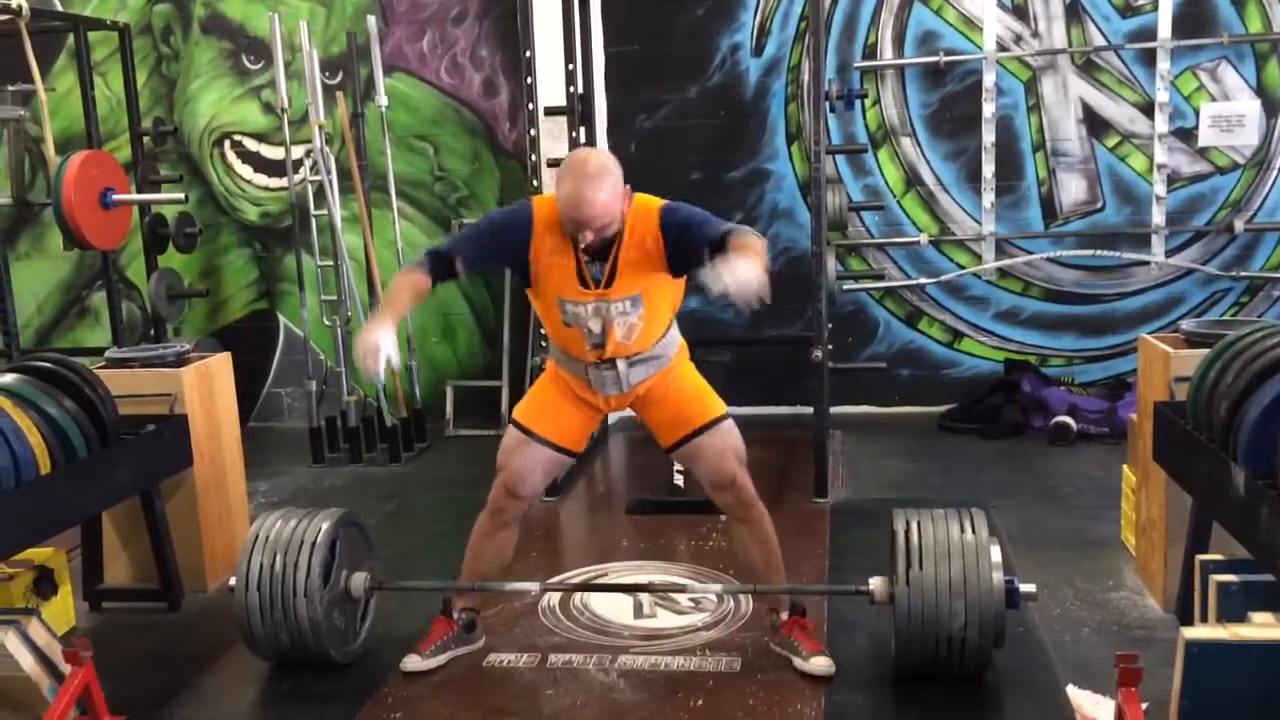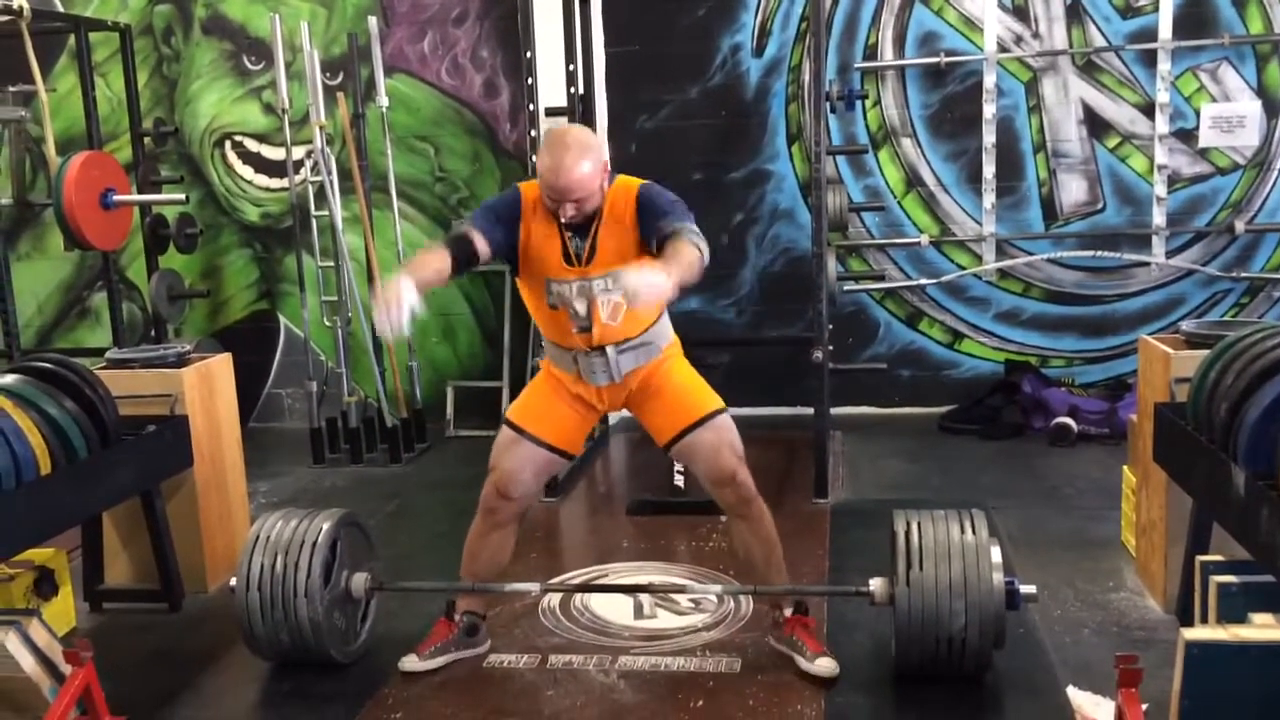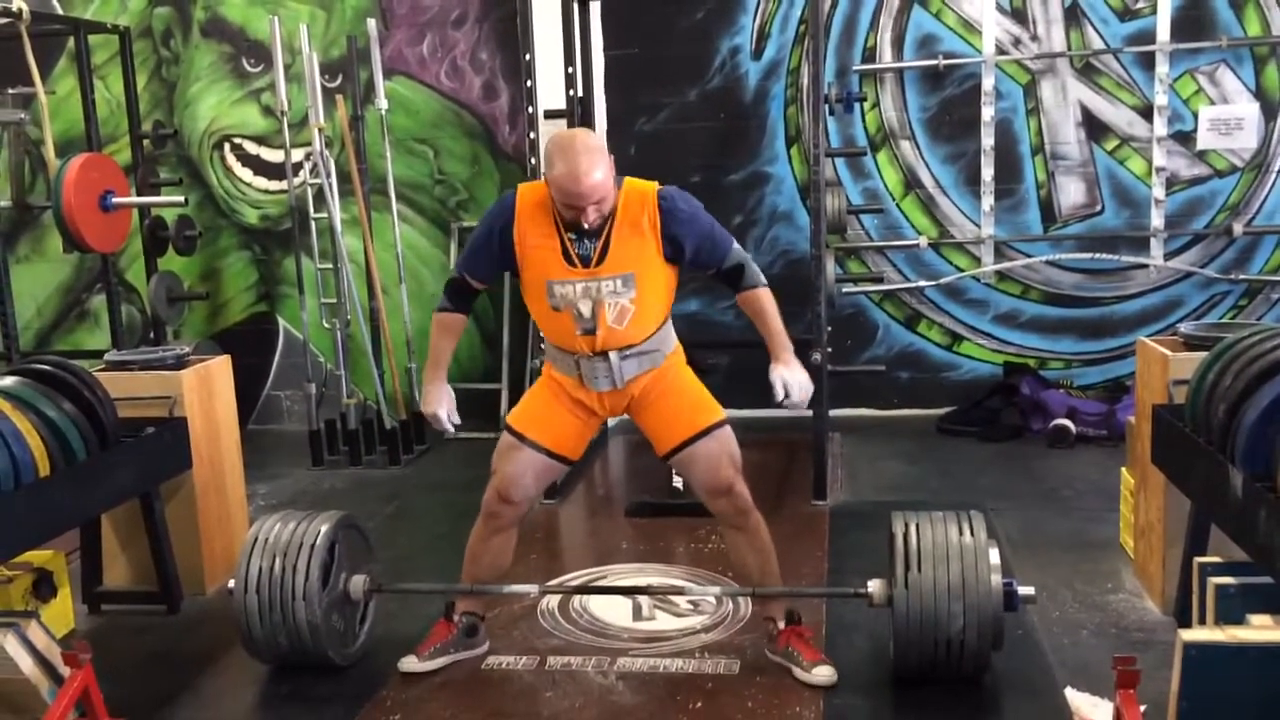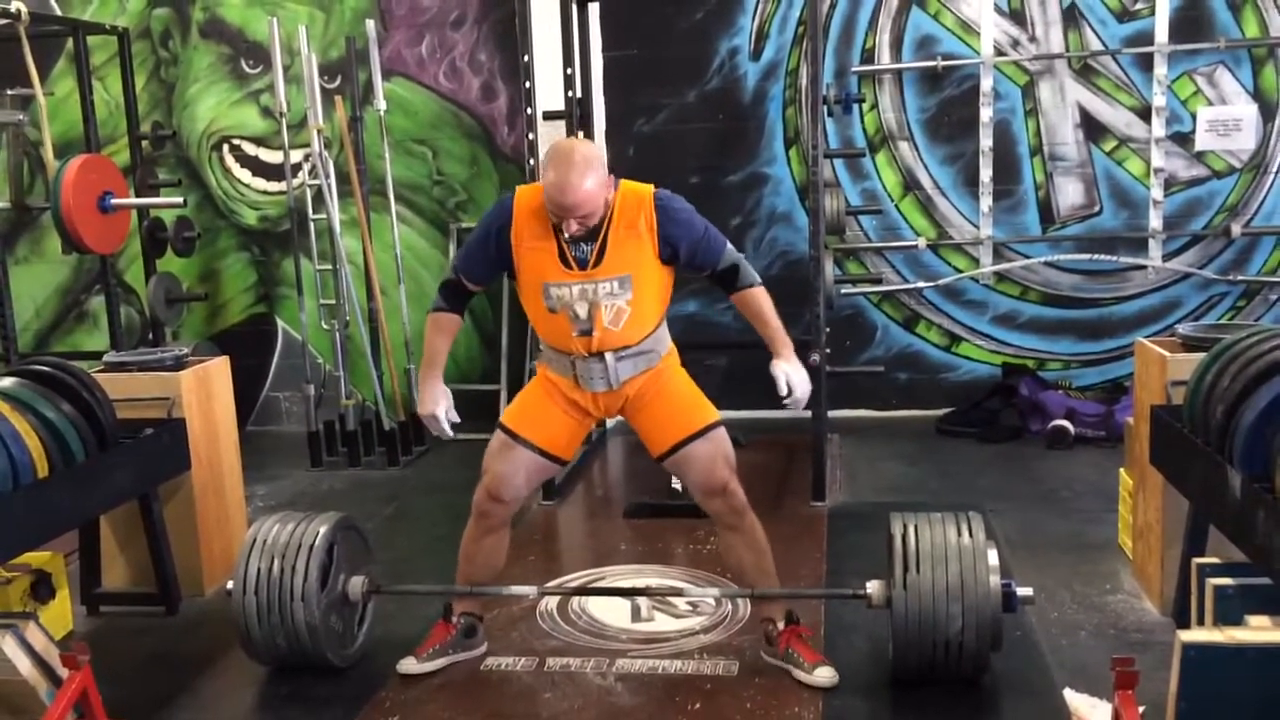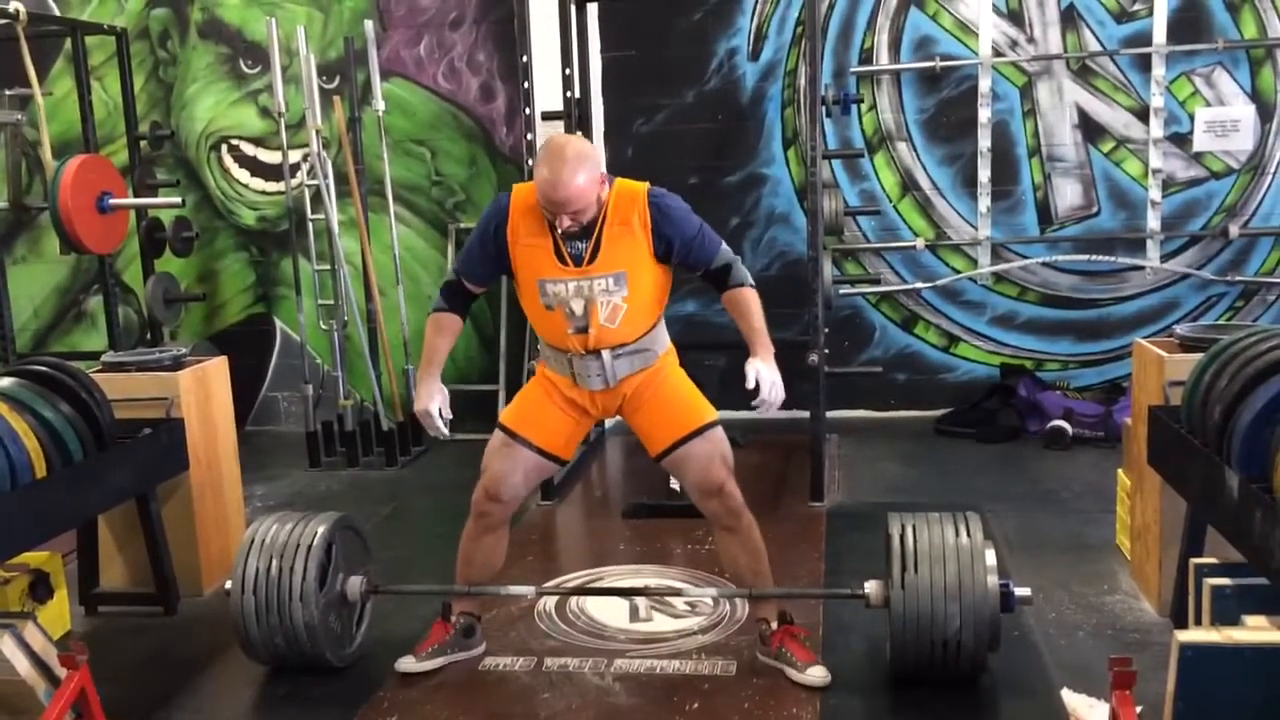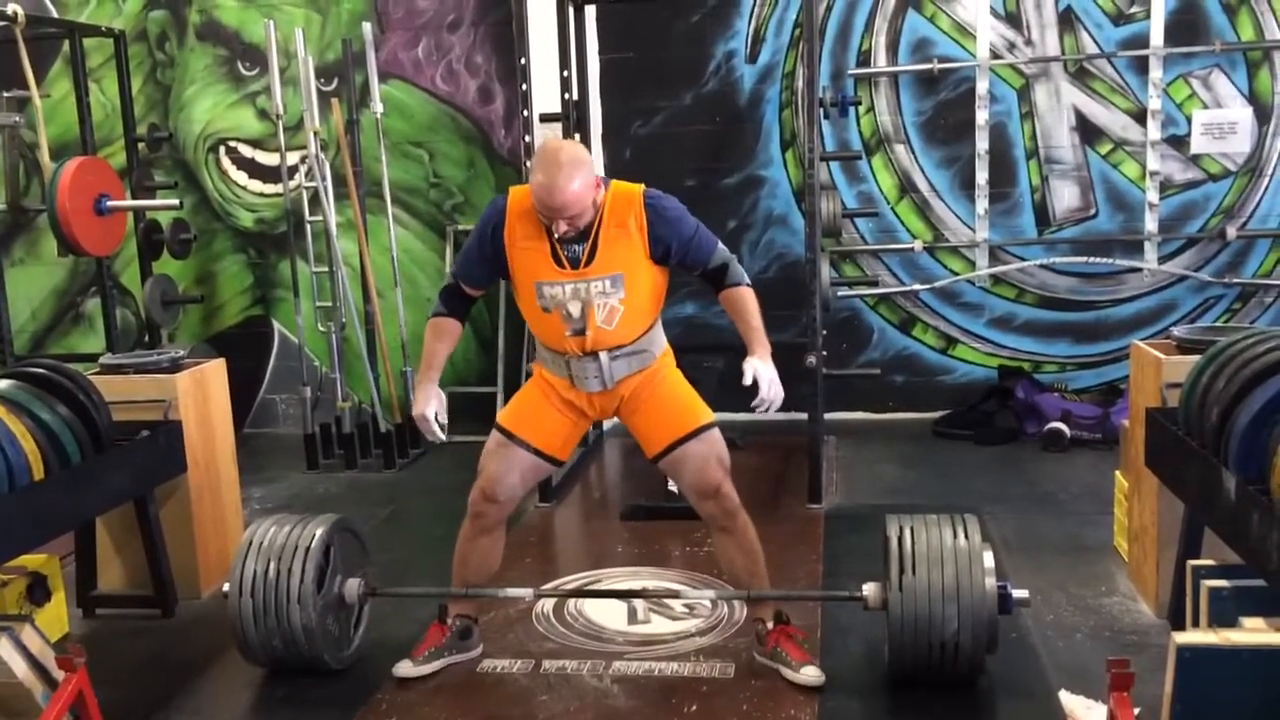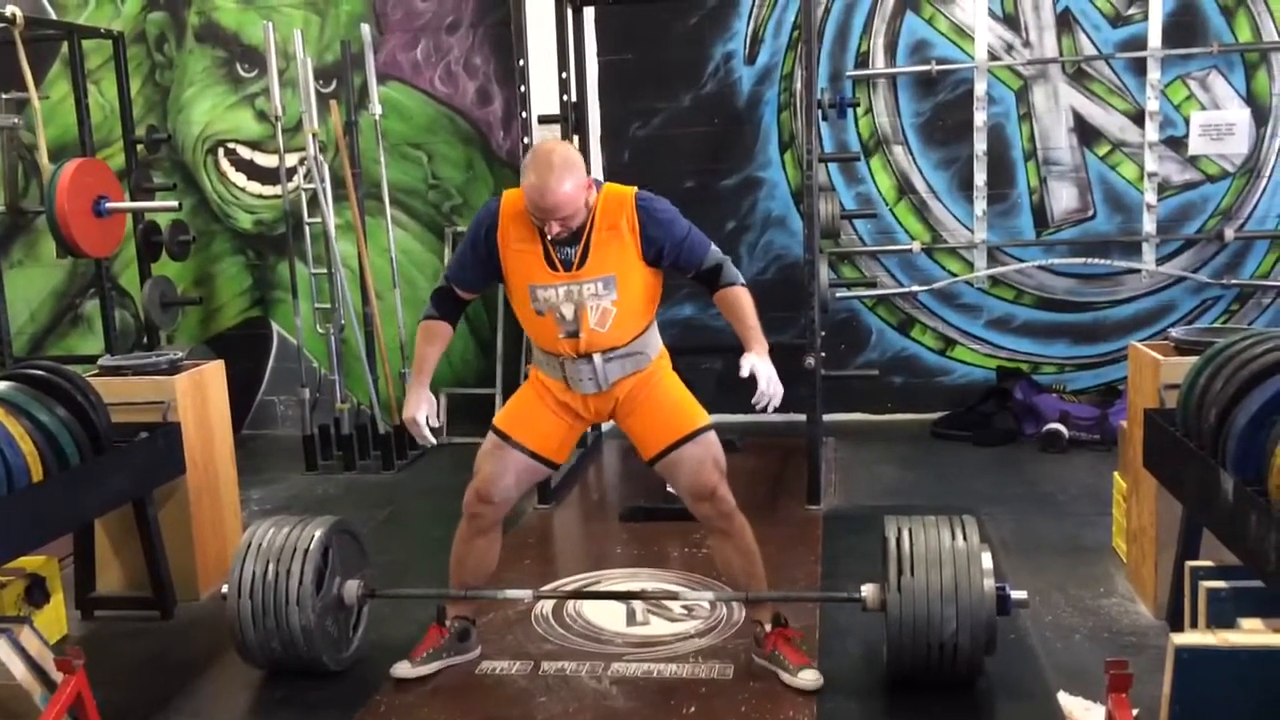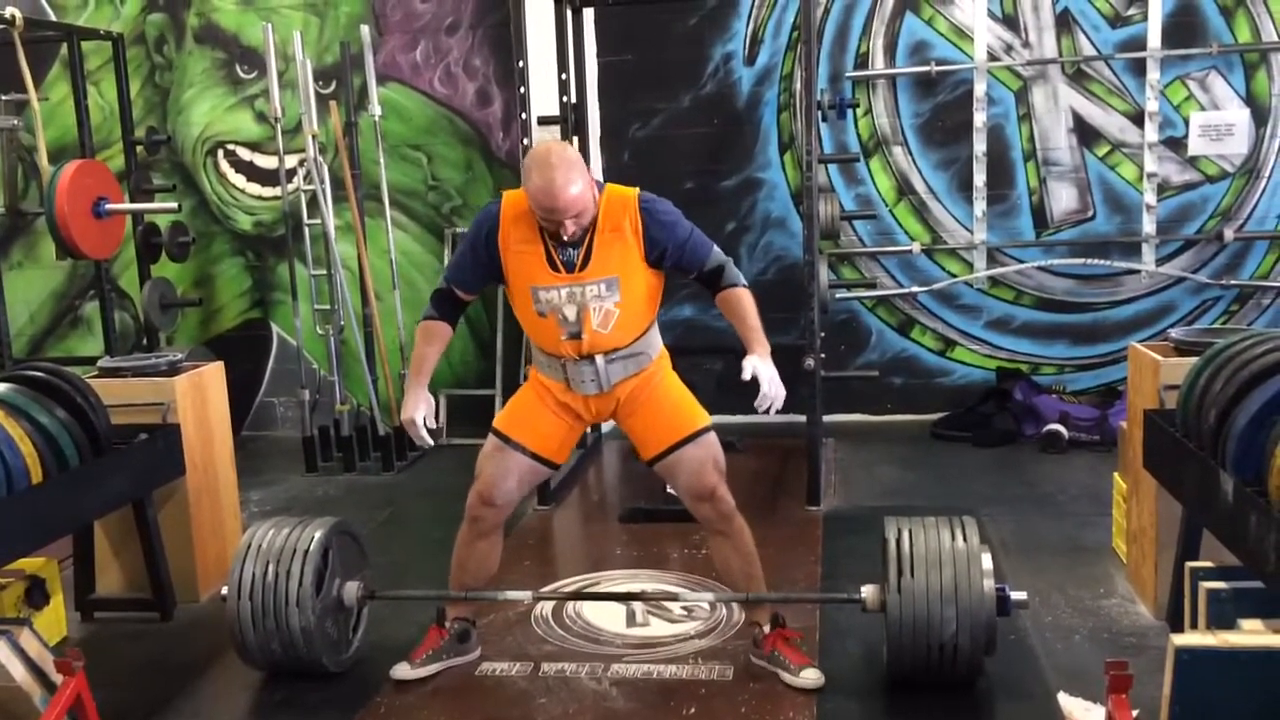
dt=0.3s
person 1, frame 1
left shoulder: (664, 220)
right shoulder: (528, 226)
left elbow: (741, 238)
right elbow: (439, 262)
left wrist: (748, 261)
right wrist: (385, 320)
left hip: (659, 369)
right hip: (573, 376)
left knee: (735, 488)
right knee: (507, 496)
left ankle: (786, 621)
right ankle: (459, 621)
person 1, frame 2
left shoulder: (643, 204)
right shoulder: (518, 209)
left elbow: (690, 243)
right elbow: (460, 248)
left wrist: (663, 275)
right wrist: (407, 280)
left hip: (651, 363)
right hip: (567, 372)
left knee: (733, 482)
right knee: (501, 495)
left ankle: (790, 620)
right ankle: (463, 624)
person 1, frame 3
left shoulder: (661, 208)
right shoulder: (514, 214)
left elbow: (739, 270)
right elbow: (460, 291)
left wrist: (784, 353)
right wrist: (435, 379)
left hip: (654, 370)
right hip: (567, 377)
left knee: (730, 494)
right knee: (503, 499)
left ankle: (784, 632)
right ankle: (463, 626)
person 1, frame 4
left shoulder: (656, 211)
right shoulder: (512, 217)
left elbow: (732, 271)
right elbow: (455, 291)
left wrist: (783, 351)
right wrist: (431, 380)
left hip: (649, 371)
right hip: (561, 379)
left knee: (725, 494)
right knee: (492, 499)
left ankle: (780, 633)
right ankle: (461, 626)
person 1, frame 5
left shoulder: (651, 209)
right shoulder: (509, 214)
left elbow: (727, 271)
right elbow: (457, 293)
left wrist: (762, 354)
right wrist: (429, 377)
left hip: (647, 370)
right hip: (560, 377)
left knee: (722, 495)
right knee: (491, 499)
left ankle: (775, 633)
right ankle: (460, 626)
person 1, frame 6
left shoulder: (647, 210)
right shoulder: (506, 217)
left elbow: (724, 271)
right elbow: (457, 296)
left wrist: (759, 352)
right wrist: (428, 382)
left hip: (644, 371)
right hip: (558, 379)
left knee: (718, 495)
right knee: (487, 500)
left ankle: (772, 633)
right ankle: (457, 629)
person 1, frame 7
left shoulder: (639, 213)
right shoulder: (498, 221)
left elbow: (718, 272)
right elbow: (448, 300)
left wrist: (757, 350)
right wrist: (419, 386)
left hip: (639, 373)
right hip: (552, 381)
left knee: (714, 499)
right knee: (482, 501)
left ankle: (770, 635)
right ankle: (456, 631)
person 1, frame 8
left shoulder: (642, 214)
right shoulder: (499, 223)
left elbow: (719, 273)
right elbow: (447, 301)
left wrist: (759, 351)
right wrist: (417, 386)
left hip: (640, 374)
right hip: (554, 383)
left knee: (713, 499)
right knee: (485, 504)
left ankle: (769, 636)
right ankle: (455, 632)
